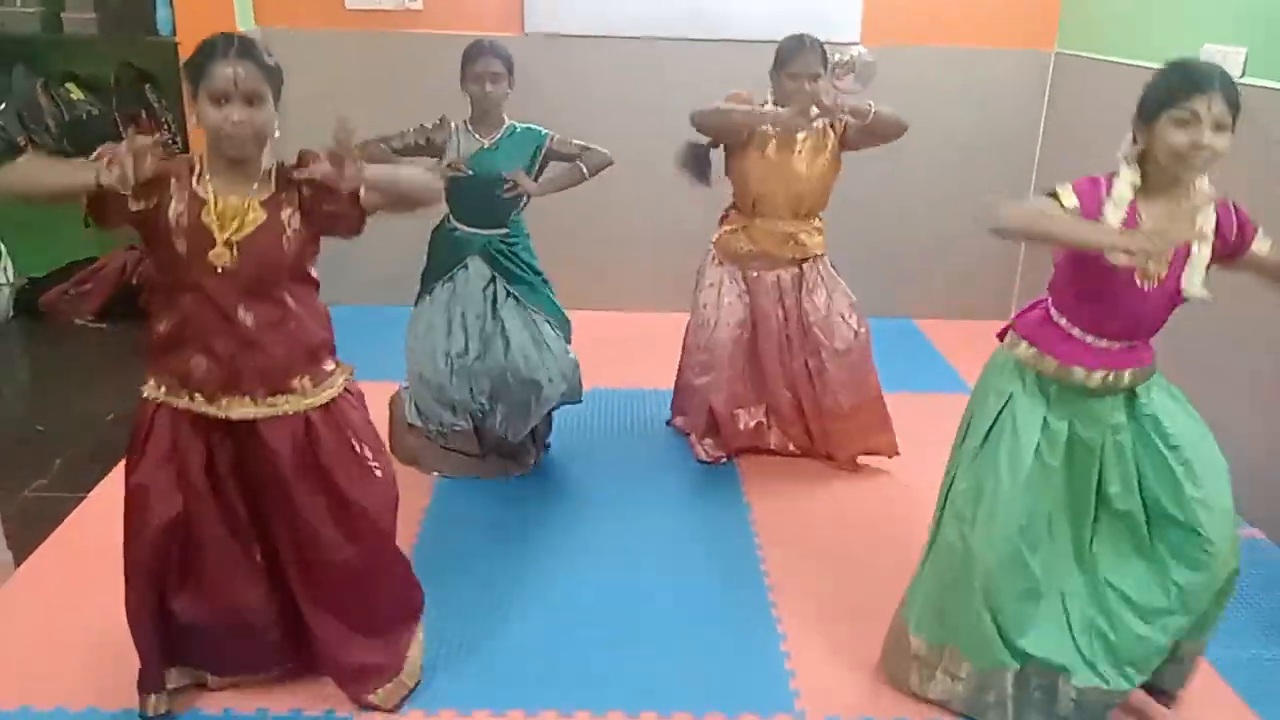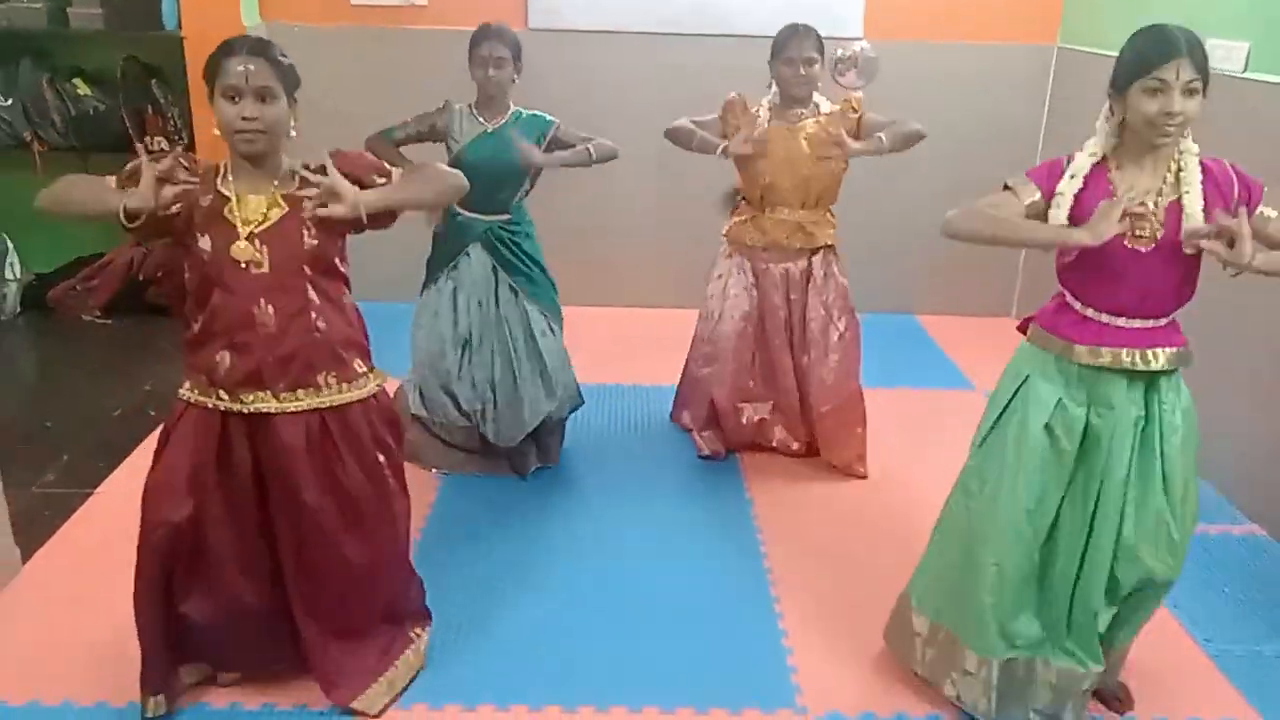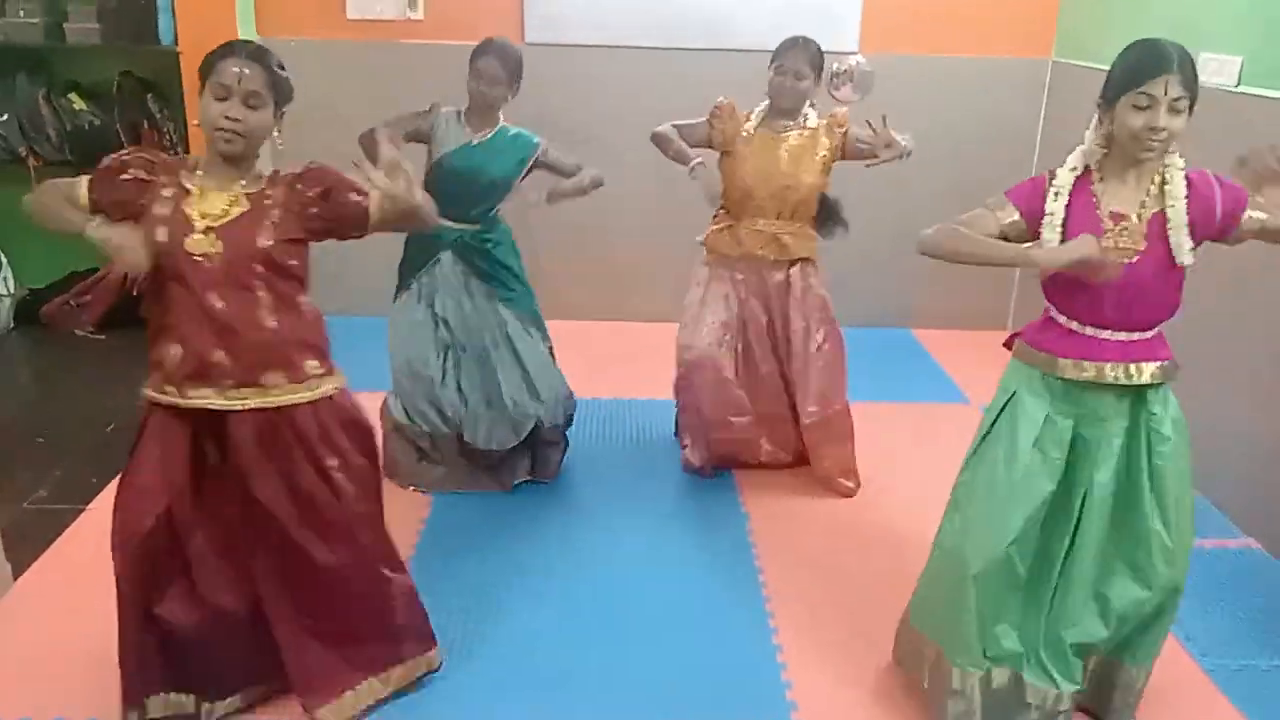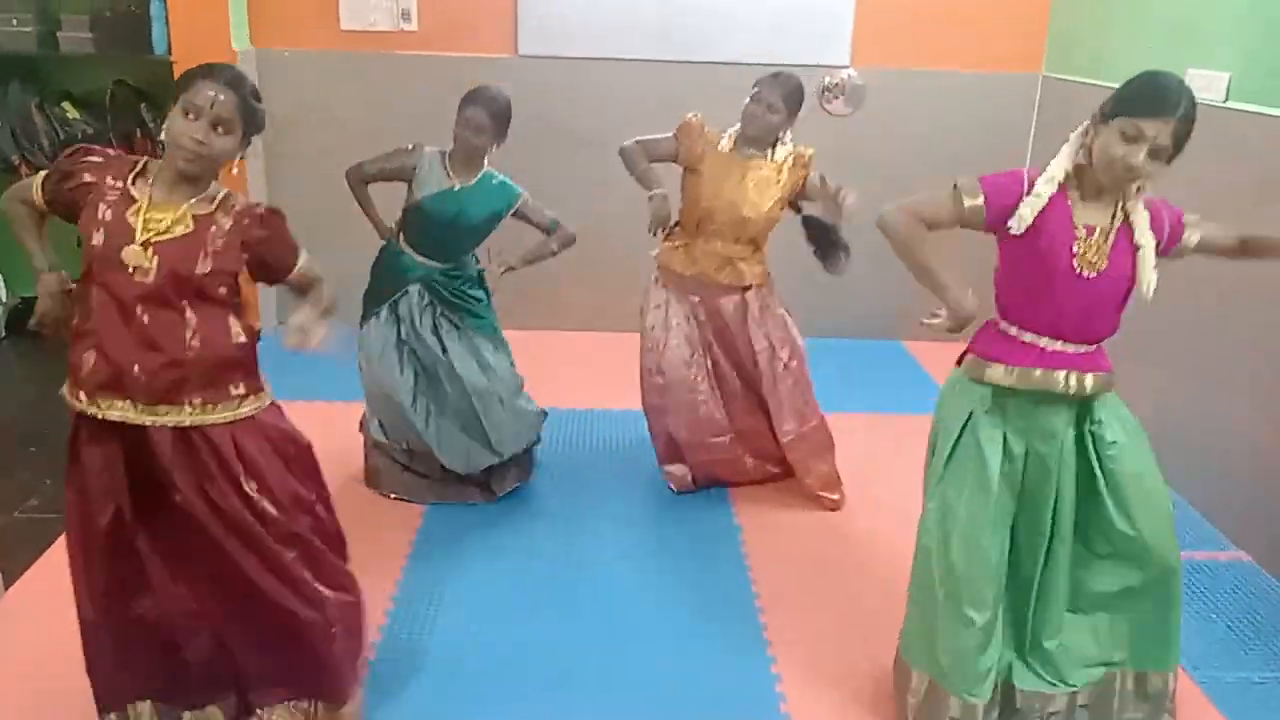
dt=0.2s
person 1, frame 1
left shoulder: (305, 184)
right shoulder: (157, 184)
left elbow: (428, 190)
left wrist: (357, 176)
right wrist: (99, 177)
left hip: (306, 407)
right hip: (190, 416)
left knee: (345, 537)
right knee: (185, 552)
left ankle: (370, 656)
right ankle: (189, 660)
person 1, frame 2
left shoulder: (332, 183)
right shoulder: (186, 192)
left elbow: (453, 184)
right elbow: (53, 197)
left wrist: (366, 201)
right wrist: (134, 203)
left hip: (331, 410)
right hip: (221, 414)
left knee: (346, 546)
right knee: (186, 543)
left ankle: (366, 651)
right ankle: (196, 659)
person 1, frame 3
left shoulder: (302, 193)
right shoulder: (149, 179)
left elbow: (420, 219)
right elbow: (40, 199)
left wrist: (401, 189)
right wrist: (101, 232)
left hip: (291, 411)
right hip: (185, 414)
left knee: (328, 548)
right knee: (162, 548)
left ankle: (365, 660)
person 1, frame 4
left shoulder: (246, 224)
right shoulder: (95, 176)
left elbow: (310, 283)
left wrist: (310, 315)
left hip: (218, 425)
right hip: (114, 425)
left knee: (271, 555)
right knee: (129, 573)
person 2, frame 1
left shoulder: (1220, 218)
right shoulder: (1099, 197)
right elbow: (1009, 219)
right wrist: (1131, 243)
left hip: (1131, 396)
right hip: (1039, 390)
left knee: (1196, 531)
right knee: (1002, 540)
left ankle: (1119, 664)
right ankle: (975, 665)
person 2, frame 2
left shoulder: (1216, 183)
right shoulder: (1074, 174)
right elbow: (958, 224)
right wrist: (1078, 235)
left hip: (1152, 390)
right hip: (1058, 376)
left knee: (1139, 546)
right knee: (1006, 523)
left ankle: (1087, 660)
right ankle: (987, 661)
person 2, frame 3
left shoulder: (1202, 195)
right shoulder: (1056, 190)
right elbow: (937, 240)
right wrist: (1050, 257)
left hip: (1141, 405)
right hip: (1047, 392)
left knee: (1144, 561)
right knee: (992, 542)
person 2, frame 4
left shoulder: (1151, 221)
right shoulder: (1025, 192)
left elbow: (1225, 241)
right elbow: (897, 217)
right wrist: (953, 295)
left hip: (1088, 414)
right hip: (997, 407)
left knee: (1143, 552)
right knee: (972, 561)
person 3, frame 1
left shoulder: (833, 128)
right shoulder: (744, 119)
left elbow: (897, 126)
right elbow: (701, 118)
left wrist: (852, 111)
right wrist: (775, 117)
left hip: (804, 264)
right hip: (741, 261)
left knee: (843, 342)
right knee: (719, 350)
left ankle: (830, 436)
right ankle: (716, 431)
person 3, frame 2
left shoulder: (843, 119)
right shoulder: (747, 118)
left elbow: (914, 130)
right elbow: (676, 129)
left wrist: (863, 148)
right wrist: (725, 147)
left hip: (813, 258)
right hip: (750, 254)
left knee: (827, 353)
right knee: (726, 345)
left ankle: (807, 434)
right ankle: (721, 428)
person 3, frame 3
left shoulder: (829, 134)
right shoulder: (733, 126)
left elbow: (898, 147)
right elbow: (663, 133)
left wrist: (890, 147)
right wrist: (697, 165)
left hip: (792, 269)
right hip: (729, 263)
left knee: (811, 365)
right knee: (706, 355)
left ankle: (798, 449)
right ankle: (714, 445)
person 3, frame 4
left shoulder: (791, 169)
right shoulder: (701, 144)
left elbow: (834, 201)
right elbow: (631, 149)
left wrist: (836, 209)
right wrist: (656, 194)
left hip: (745, 291)
right hip: (683, 284)
left knee: (779, 377)
right knee: (678, 380)
left ankle: (794, 466)
right ankle: (696, 462)
person 4, frame 1
left shoulder: (531, 140)
right shoulder: (445, 135)
left elbow: (602, 157)
right elbow: (369, 148)
left wrist: (540, 187)
left hip: (510, 259)
right hip: (456, 258)
left knee: (533, 359)
right knee: (440, 360)
left ankle: (515, 439)
right ankle: (451, 444)
person 4, frame 2
left shoulder: (536, 127)
right shoulder: (449, 119)
left elbow: (607, 149)
right elbow: (377, 142)
left wrist: (547, 161)
left hip: (512, 248)
right hip: (459, 246)
left knee: (526, 348)
right knee: (444, 348)
left ankle: (519, 441)
right ankle: (452, 441)
person 4, frame 3
left shoulder: (521, 145)
right shoulder: (436, 122)
left elbow: (591, 175)
right elbow: (370, 139)
left wrist: (560, 189)
left hip: (486, 255)
right hip: (433, 252)
left knee: (509, 354)
right knee: (422, 357)
left ankle: (512, 452)
right ankle: (431, 455)
person 4, frame 4
left shoulder: (503, 192)
right shoulder: (418, 162)
left elbow: (563, 233)
right elbow: (356, 174)
left wrist: (513, 265)
right wrist: (381, 228)
left hip: (456, 291)
right hip: (400, 284)
left knee: (485, 383)
right knee: (393, 383)
left ankle: (485, 468)
right ankle: (409, 468)
